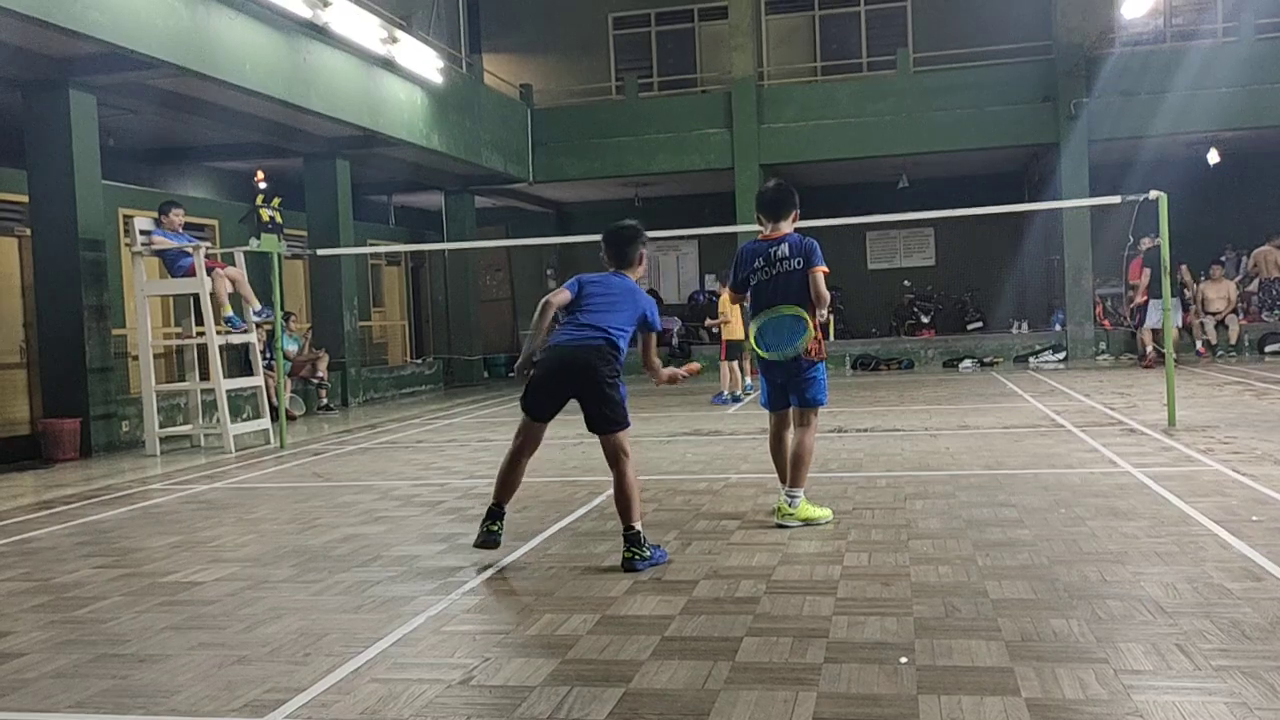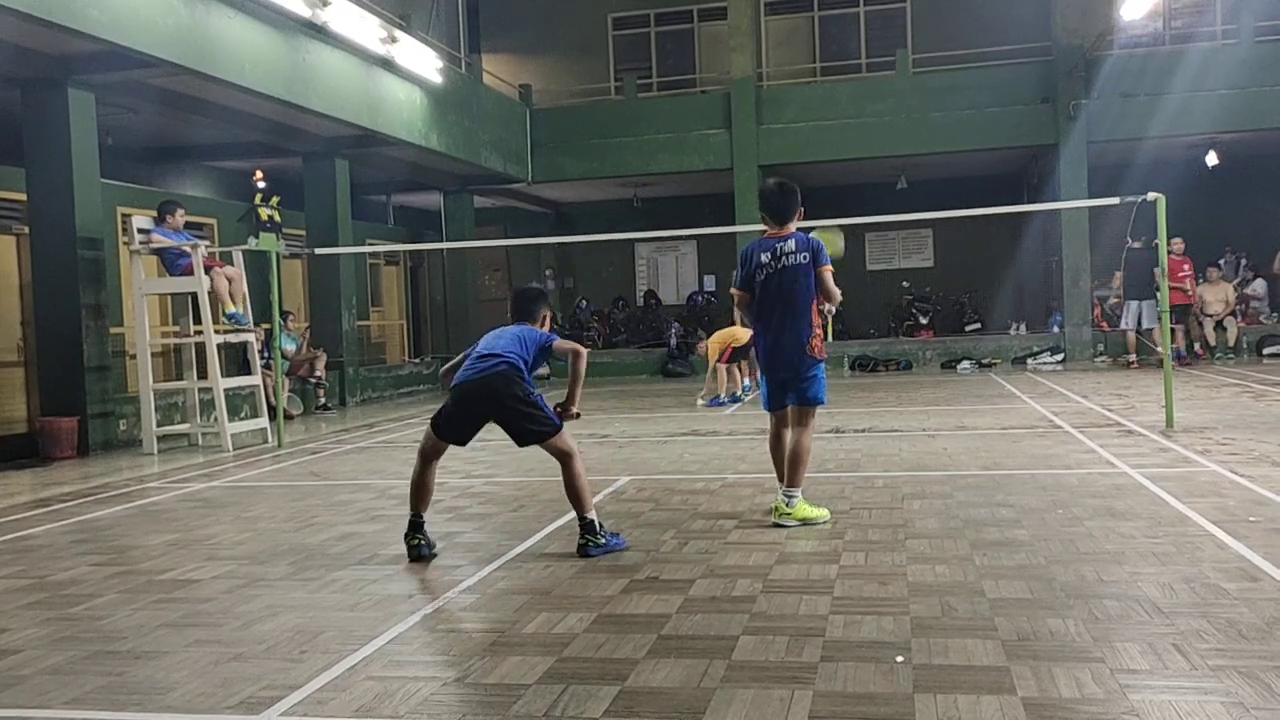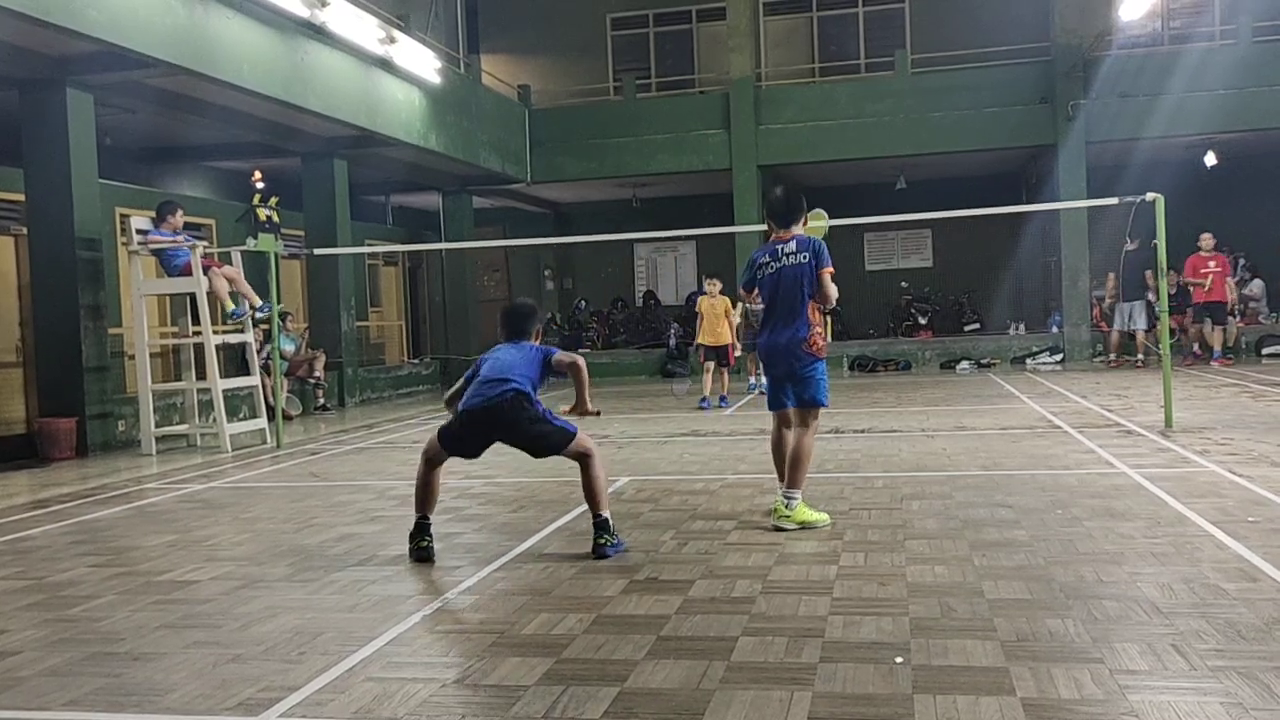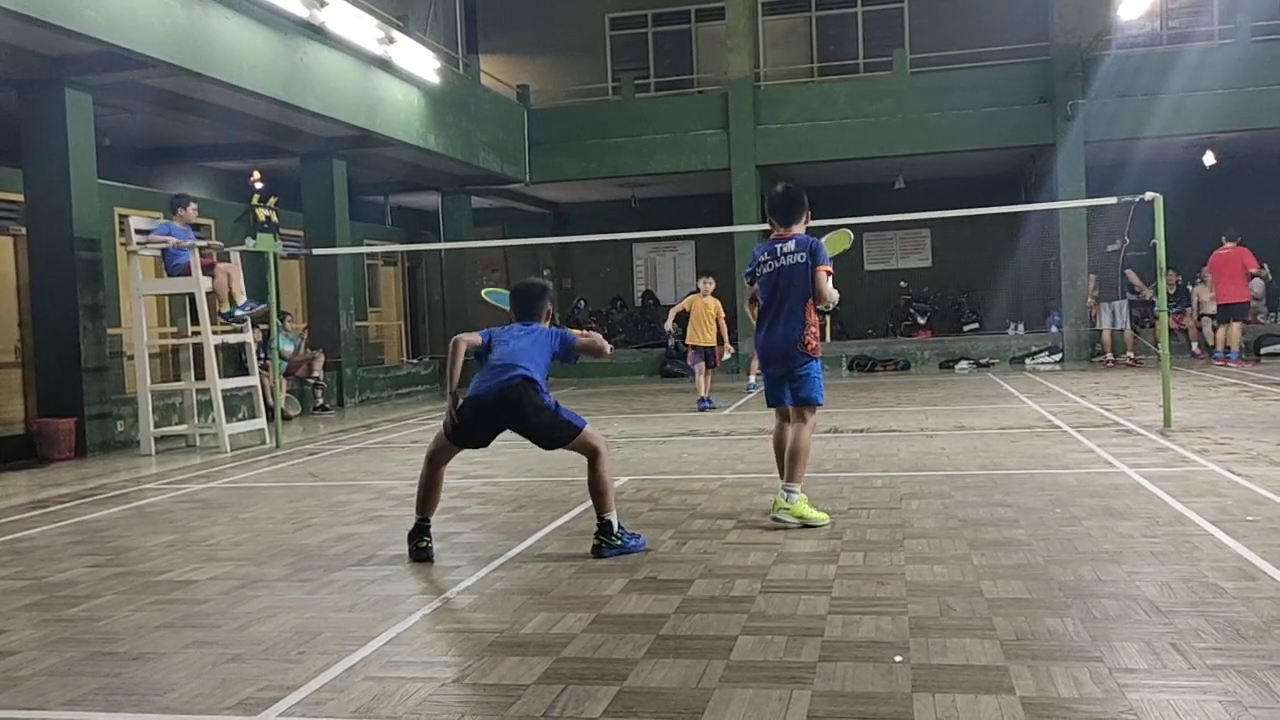
dt=1s
person 1, frame 1
left shoulder: (747, 253)
right shoulder: (806, 246)
left elbow: (734, 298)
right elbow: (820, 295)
right wrist: (823, 310)
right hip: (803, 347)
left knee: (779, 422)
right knee: (805, 422)
left ankle: (788, 496)
right ankle: (793, 503)
person 1, frame 2
left shoulder: (751, 252)
right shoulder: (812, 245)
left elbow: (742, 304)
right elbow: (830, 294)
right wrist: (834, 300)
left hip: (769, 350)
right hip: (805, 347)
left knee: (779, 422)
right knee: (802, 422)
left ankle: (785, 496)
right ankle: (791, 503)
person 1, frame 3
left shoulder: (760, 255)
right shoulder: (815, 246)
left elbow: (746, 293)
right elbow: (828, 297)
right wrist: (831, 294)
left hip: (771, 347)
right hip: (804, 345)
left knee: (782, 421)
right knee: (805, 423)
left ankle: (785, 495)
right ankle: (790, 506)
person 1, frame 4
left shoulder: (760, 252)
right shoulder: (812, 246)
left elbow: (752, 292)
right elbow: (821, 295)
right wrist: (834, 296)
left hip: (768, 346)
right hip: (800, 344)
left knee: (783, 417)
right knee: (803, 418)
left ankle: (787, 491)
right ankle: (789, 500)
person 2, frame 1
left shoulder: (584, 281)
right shoulder: (645, 301)
left elbow: (549, 303)
right elbow: (650, 363)
left wrist: (527, 353)
right wrist: (667, 375)
left hip: (556, 357)
right hip: (599, 363)
left knee: (523, 446)
right knee: (620, 459)
left ankle: (492, 522)
right ankle: (635, 545)
person 2, frame 2
left shoulder: (491, 335)
right shoulder: (542, 337)
left elbow: (446, 373)
right elbow: (578, 352)
right wrist: (571, 402)
left hip: (465, 388)
right hip: (506, 385)
left knee: (427, 454)
right knee: (568, 453)
left ankle: (416, 535)
right ankle: (592, 533)
person 2, frame 3
left shoulder: (488, 356)
right shoulder: (542, 352)
left elbow: (450, 400)
right elbow: (576, 363)
right wrist: (583, 402)
left hip: (472, 412)
right hip: (516, 409)
left knee: (430, 456)
right knee: (588, 452)
left ankle: (421, 537)
right ankle: (604, 533)
person 2, frame 4
left shoulder: (496, 334)
right shoulder: (553, 335)
left elbow: (460, 341)
right elbow: (602, 349)
left wrist: (452, 395)
right wrist: (596, 338)
left hip: (481, 399)
right hip: (524, 395)
left knee: (435, 457)
right knee: (597, 448)
left ankle: (420, 536)
right ankle: (609, 533)
